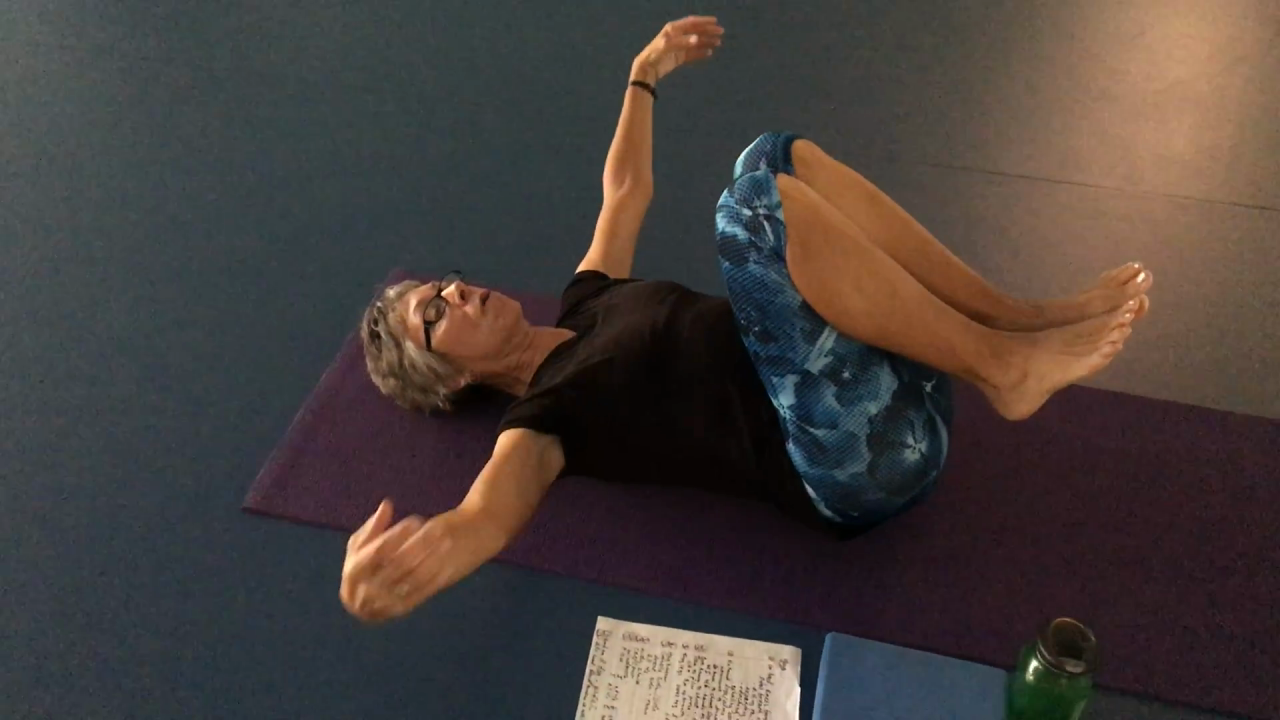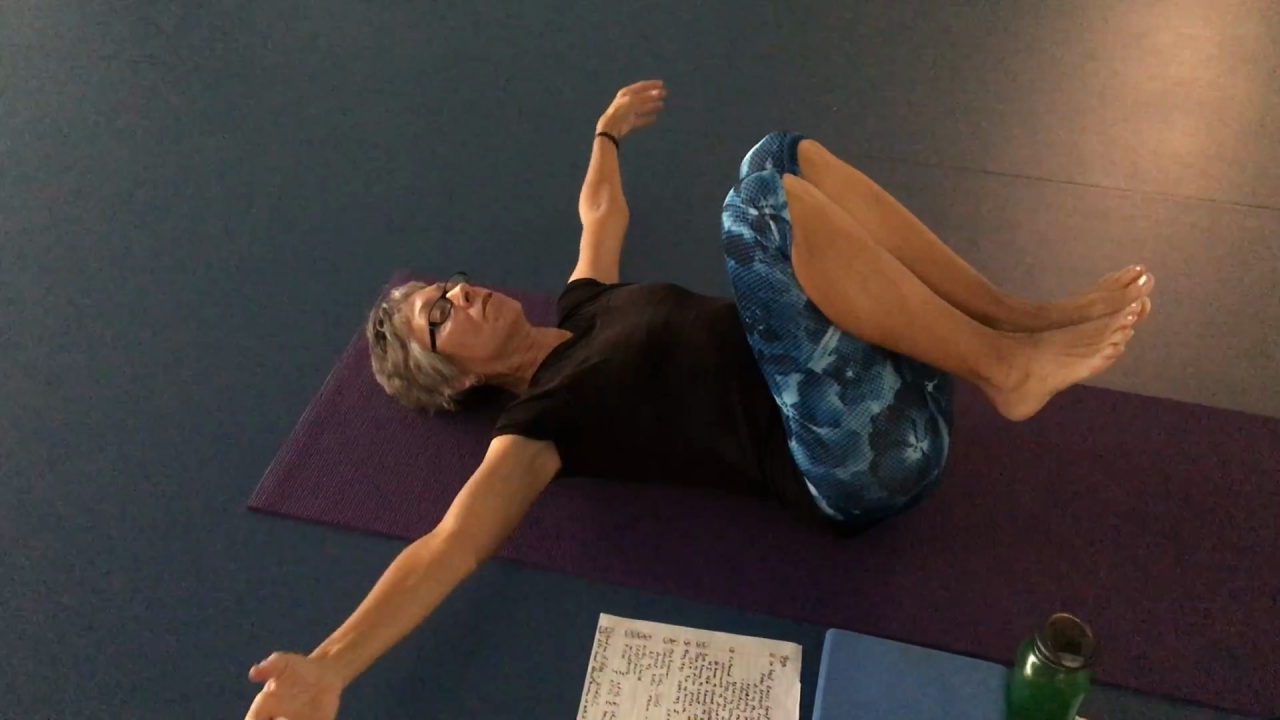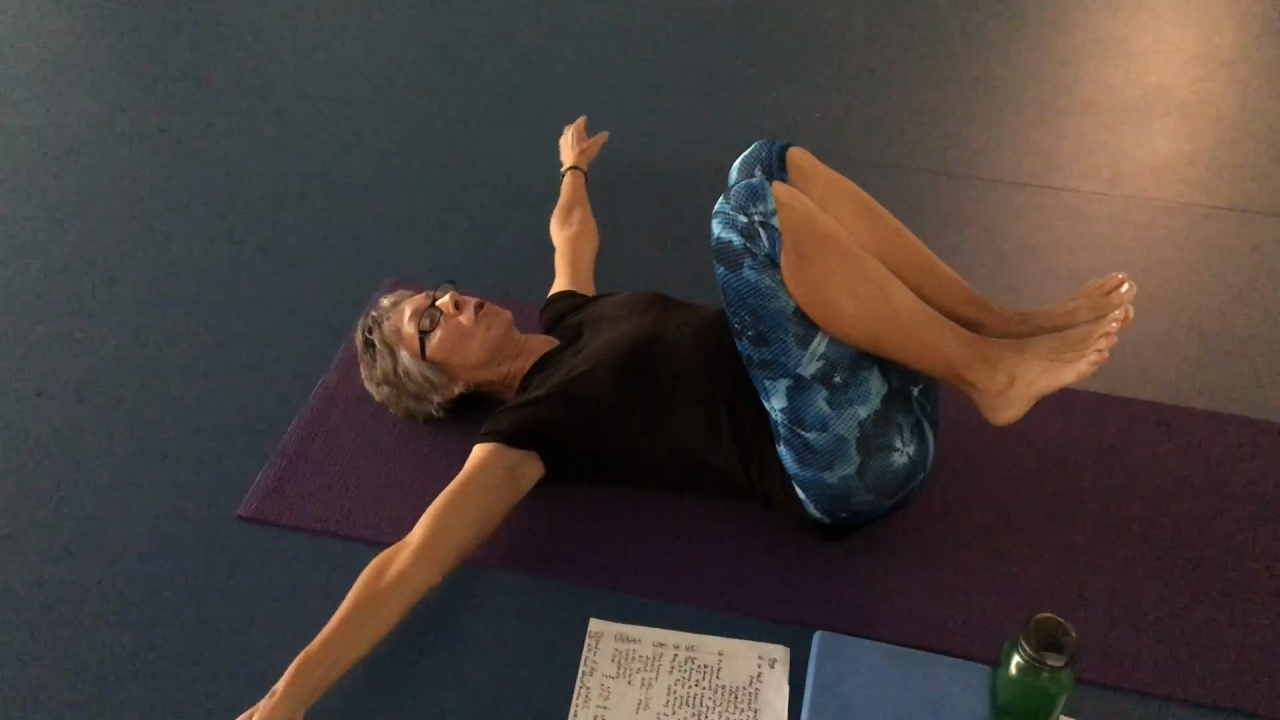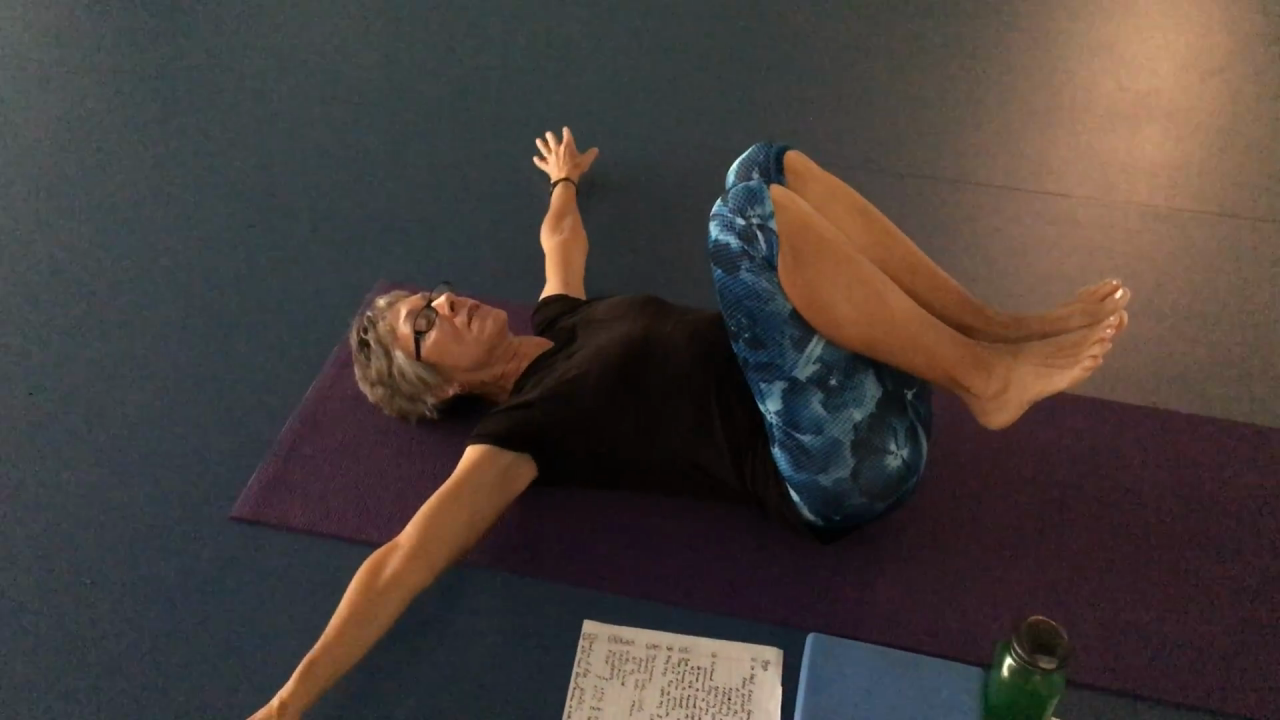
dt=0.5s
person 1, frame 1
left shoulder: (587, 298)
right shoulder: (539, 422)
left elbow: (626, 187)
right elbow: (485, 517)
left wrist: (646, 71)
right wrist: (393, 566)
left hip: (893, 406)
right hip: (856, 467)
left knee: (776, 160)
right knee: (760, 205)
left ankle: (1016, 322)
right ankle: (1003, 370)
person 1, frame 2
left shoulder: (582, 309)
right shoulder: (538, 422)
left elbow: (602, 212)
right elbow: (449, 545)
left wrist: (610, 129)
left hip: (889, 396)
right hip: (856, 458)
left knee: (783, 161)
right knee: (766, 208)
left ankle: (1020, 319)
right ankle: (1003, 368)
person 1, frame 3
left shoulder: (567, 318)
right shoulder: (524, 430)
left elbow: (574, 230)
right elbow: (411, 562)
left hip: (877, 404)
right hip: (844, 465)
left knee: (771, 168)
right knee: (754, 216)
left ankle: (1006, 326)
right ankle: (993, 375)
person 1, frame 4
left shoulder: (559, 319)
right shoulder: (518, 432)
left elbow: (561, 239)
right elbow: (402, 563)
left hip: (871, 403)
right hip: (838, 465)
left knee: (767, 171)
right knee: (753, 216)
left ankle: (1001, 328)
right ankle: (988, 378)
